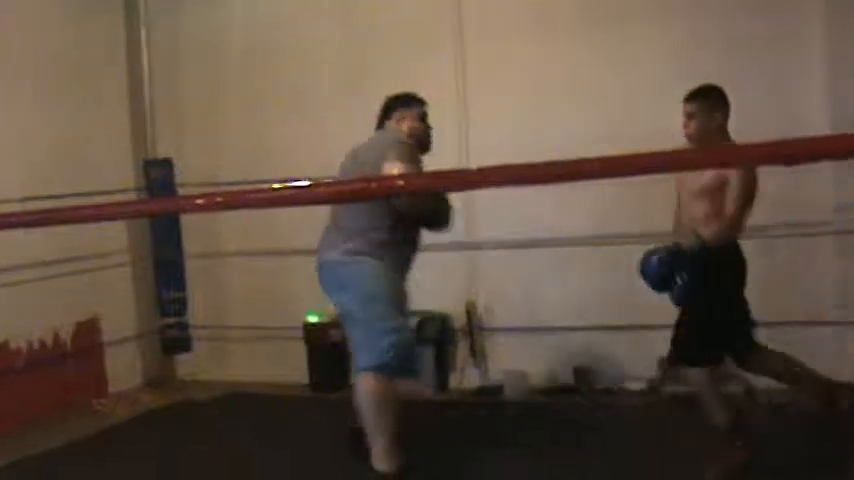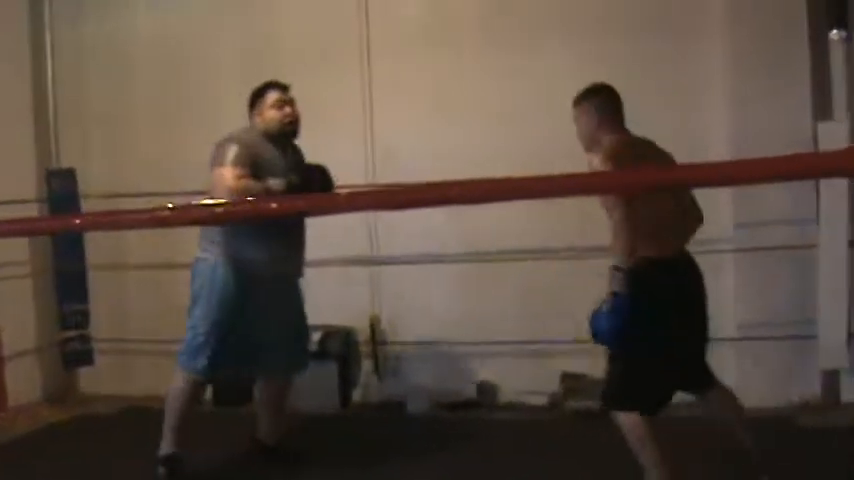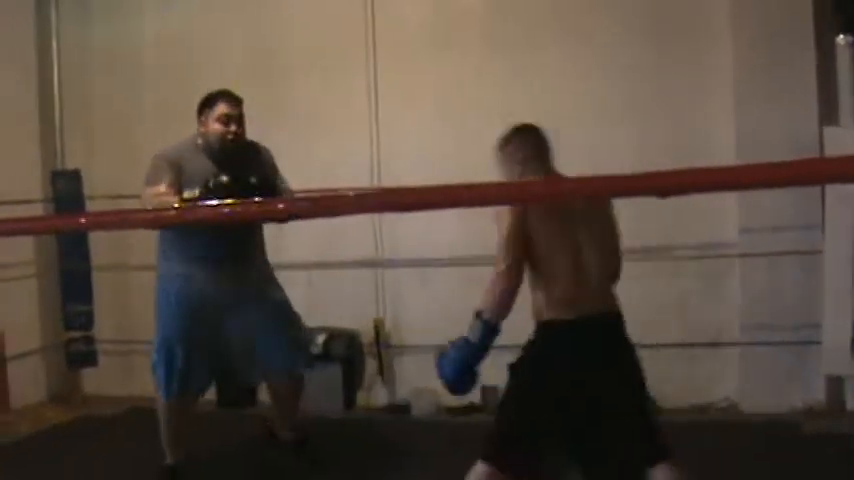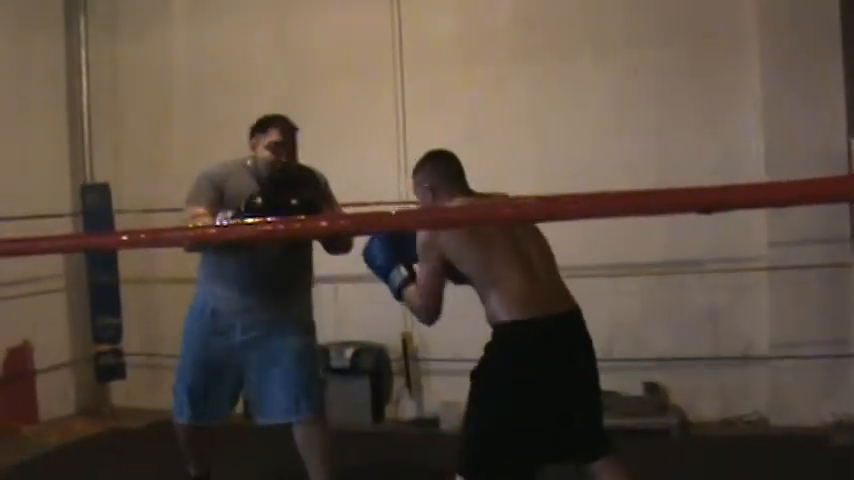
dt=0.4s
person 1, frame 1
left shoulder: (364, 152)
right shoulder: (395, 147)
right elbow: (405, 195)
left wrist: (427, 206)
right wrist: (437, 207)
left hip: (350, 261)
right hip: (362, 264)
left knee: (382, 353)
right knee: (383, 356)
left ankle: (378, 438)
person 1, frame 2
left shoulder: (291, 152)
right shoulder: (239, 144)
left elbow: (302, 198)
right elbow: (226, 190)
left wrist: (314, 187)
right wrist: (280, 188)
left hip: (279, 275)
right hip: (228, 268)
left knee: (279, 362)
right knee: (200, 359)
left ankle: (268, 442)
person 1, frame 3
left shoulder: (256, 155)
right shoulder: (172, 159)
right elbow: (153, 206)
left wrist: (271, 196)
right wrist: (201, 199)
left hip: (249, 283)
right hip: (186, 286)
left knee: (287, 358)
right knee: (176, 381)
left ankle: (287, 436)
person 1, frame 4
left shoulder: (311, 183)
right shoulder: (218, 178)
left elbow: (342, 242)
right wrist: (234, 221)
left hip: (283, 317)
right hip: (218, 312)
left knee: (303, 406)
right knee: (191, 403)
person 2, frame 1
left shoulder: (736, 161)
left elbow: (731, 220)
right elbow: (682, 213)
left wrist: (690, 249)
right wrist: (676, 252)
left hip: (717, 265)
right hip: (700, 263)
left knee: (688, 355)
right knee: (740, 348)
left ankle: (733, 440)
person 2, frame 2
left shoulder: (605, 157)
right shoulder: (653, 154)
left elbow: (622, 221)
right elbow: (693, 218)
left wrist: (618, 287)
left hip: (650, 282)
right hip: (683, 275)
left knee: (623, 400)
right knee: (701, 381)
person 2, frame 3
left shoulder: (522, 201)
right shoulder: (596, 196)
left elbow: (505, 280)
left wrist: (474, 341)
left hip: (558, 342)
right hip: (608, 335)
person 2, frame 4
left shoulder: (435, 229)
left elbow: (427, 311)
left wrist: (394, 273)
left hip: (520, 344)
right hip: (569, 331)
right knee: (592, 450)
